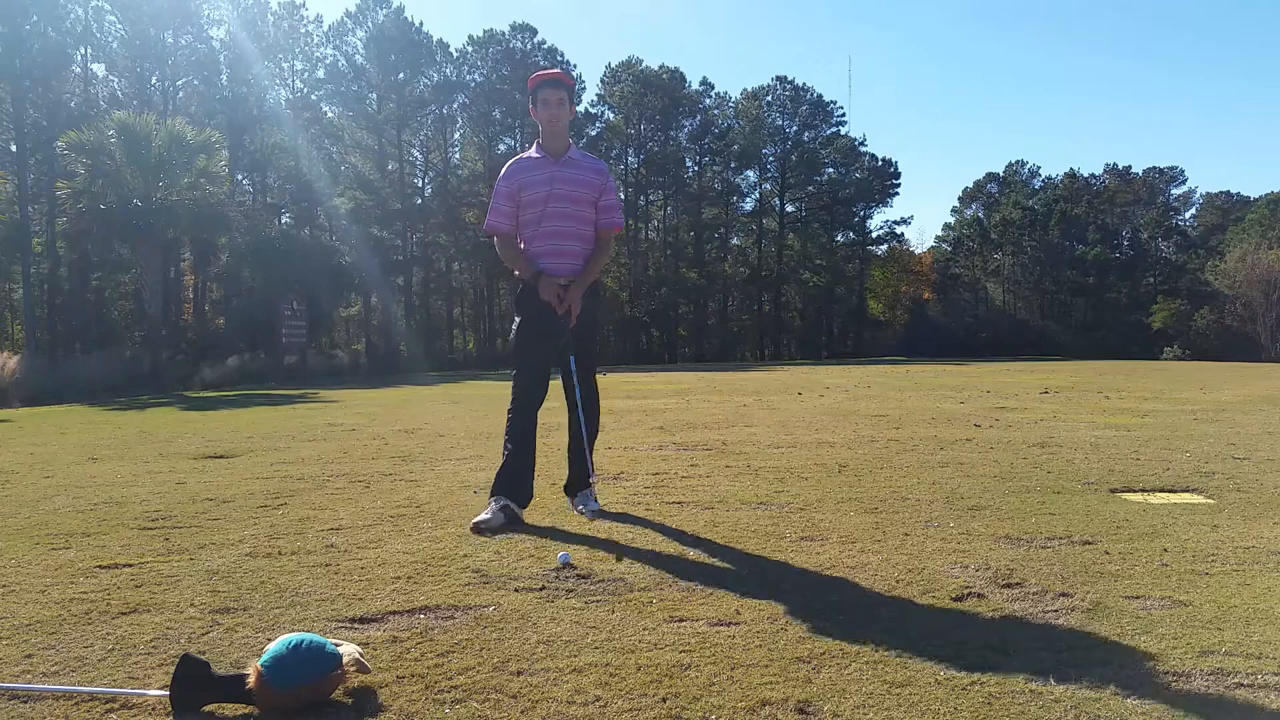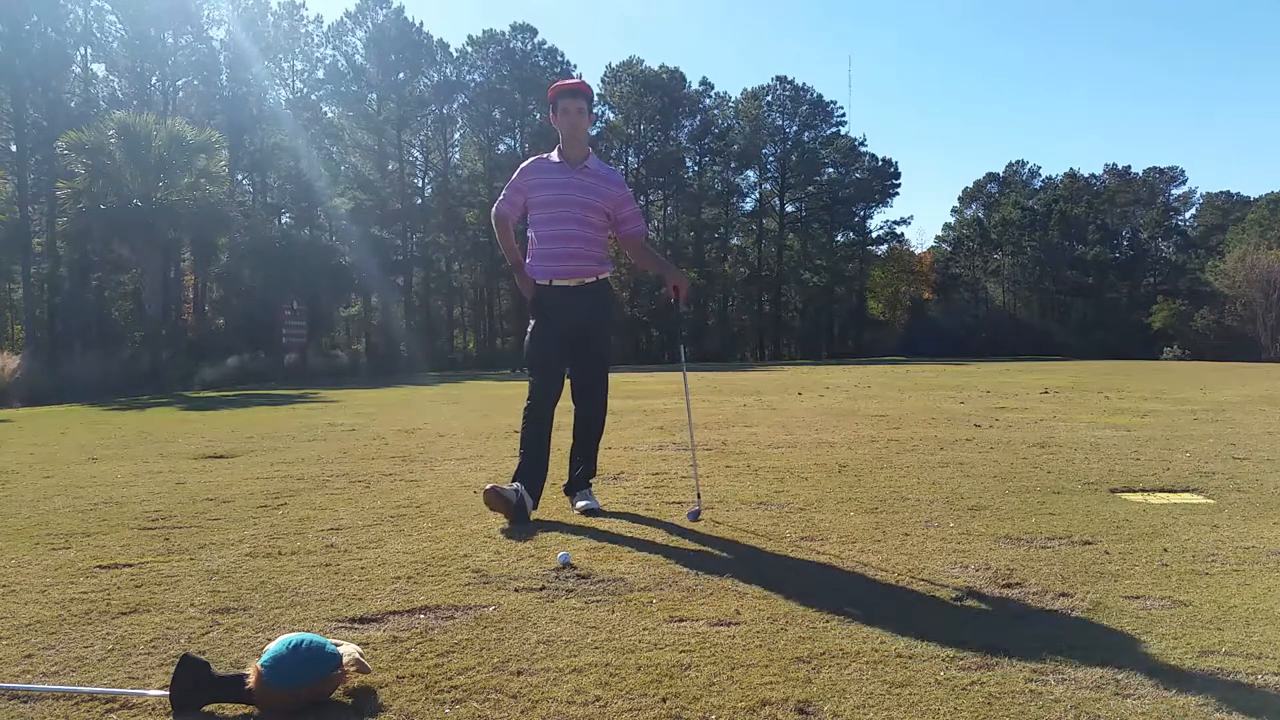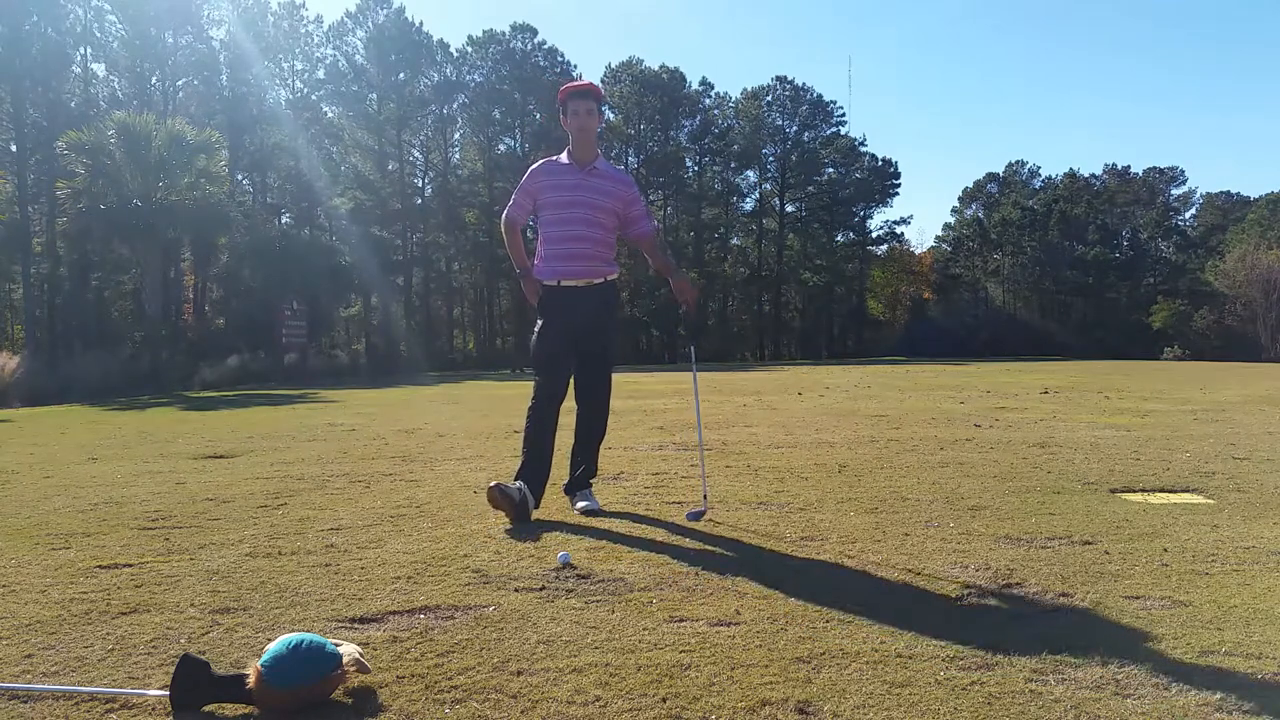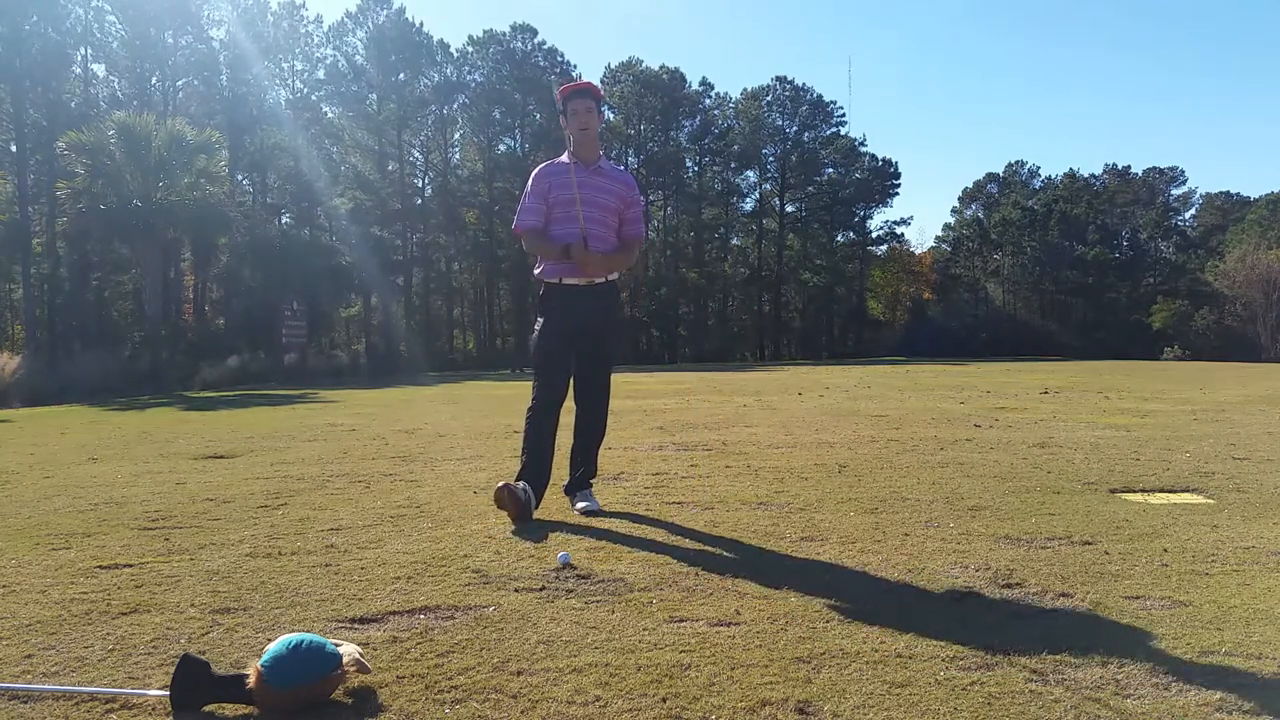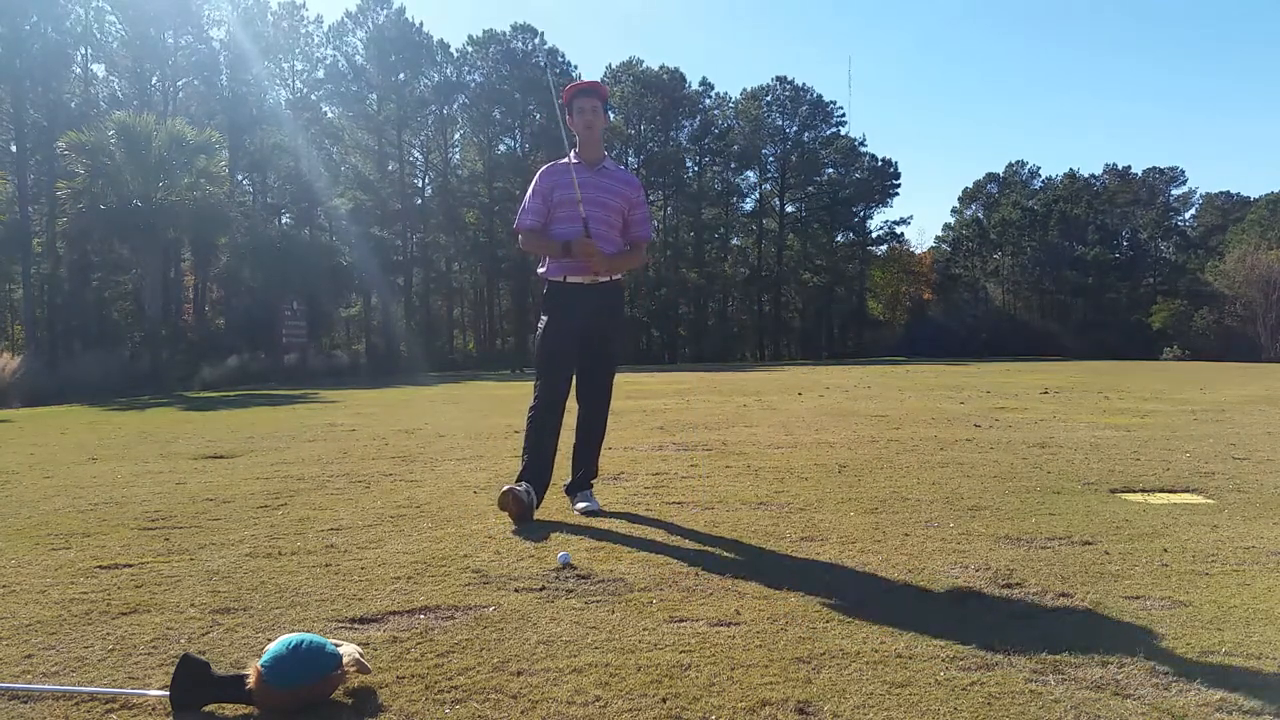
dt=1s
person 1, frame 1
left shoulder: (596, 171)
right shoulder: (515, 170)
left elbow: (606, 239)
right elbow: (503, 238)
left wrist: (579, 287)
right wrist: (537, 278)
left hip: (582, 296)
right hip: (536, 295)
left knee: (584, 395)
right knee: (525, 395)
left ankle: (581, 487)
right ankle: (508, 498)
person 1, frame 2
left shoulder: (612, 181)
right shoulder: (532, 172)
left elbow: (633, 243)
right elbow: (501, 217)
left wrist: (667, 271)
right wrist: (518, 270)
left hip: (593, 297)
right hip: (546, 296)
left knee: (591, 396)
right knee: (541, 394)
left ankle: (580, 484)
right ankle: (524, 489)
person 1, frame 3
left shoulder: (621, 182)
right shoulder: (542, 173)
left elbow: (647, 240)
right elbow: (511, 223)
left wrist: (674, 275)
right wrist: (525, 274)
left hip: (599, 298)
right hip: (553, 297)
left knee: (594, 396)
right knee: (546, 393)
left ankle: (581, 484)
right ankle: (527, 488)
person 1, frame 4
left shoulder: (623, 182)
right shoulder: (545, 175)
left elbow: (633, 250)
right elbow: (529, 238)
left wrist: (602, 261)
right wrist: (569, 253)
left hip: (602, 298)
right hip: (557, 295)
left knee: (594, 397)
right knee: (547, 394)
left ankle: (581, 484)
right ankle: (529, 486)
person 1, frame 5
left shoulder: (628, 183)
right shoulder: (550, 176)
left elbow: (640, 252)
right elbow: (526, 237)
left wrist: (607, 261)
right wrist: (569, 248)
left hip: (606, 297)
right hip: (561, 294)
left knee: (596, 396)
right knee: (549, 392)
left ankle: (582, 485)
right ankle: (529, 486)
